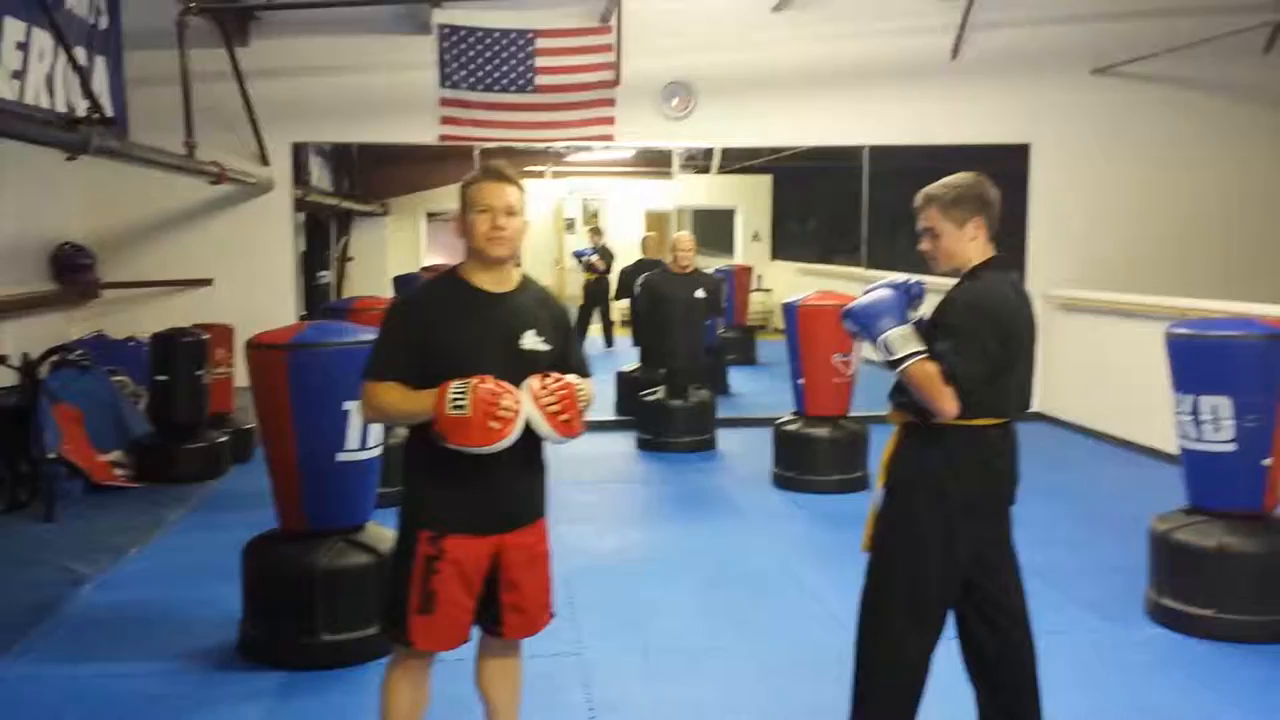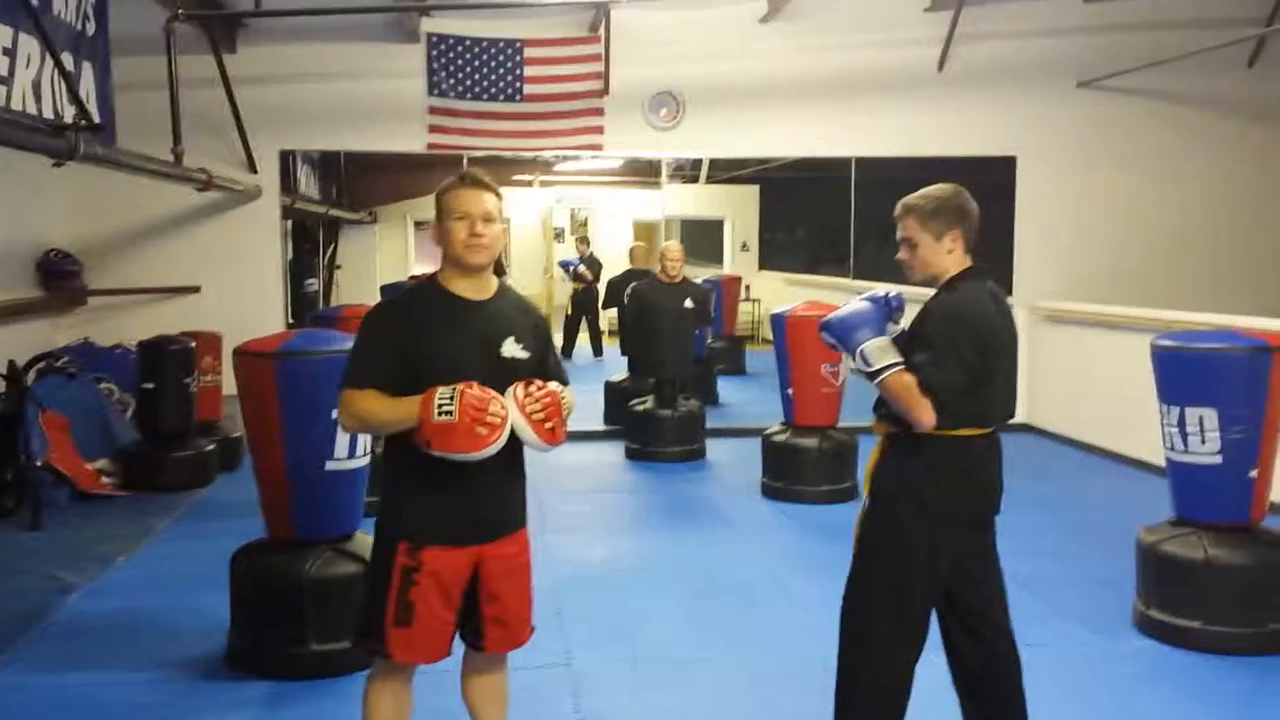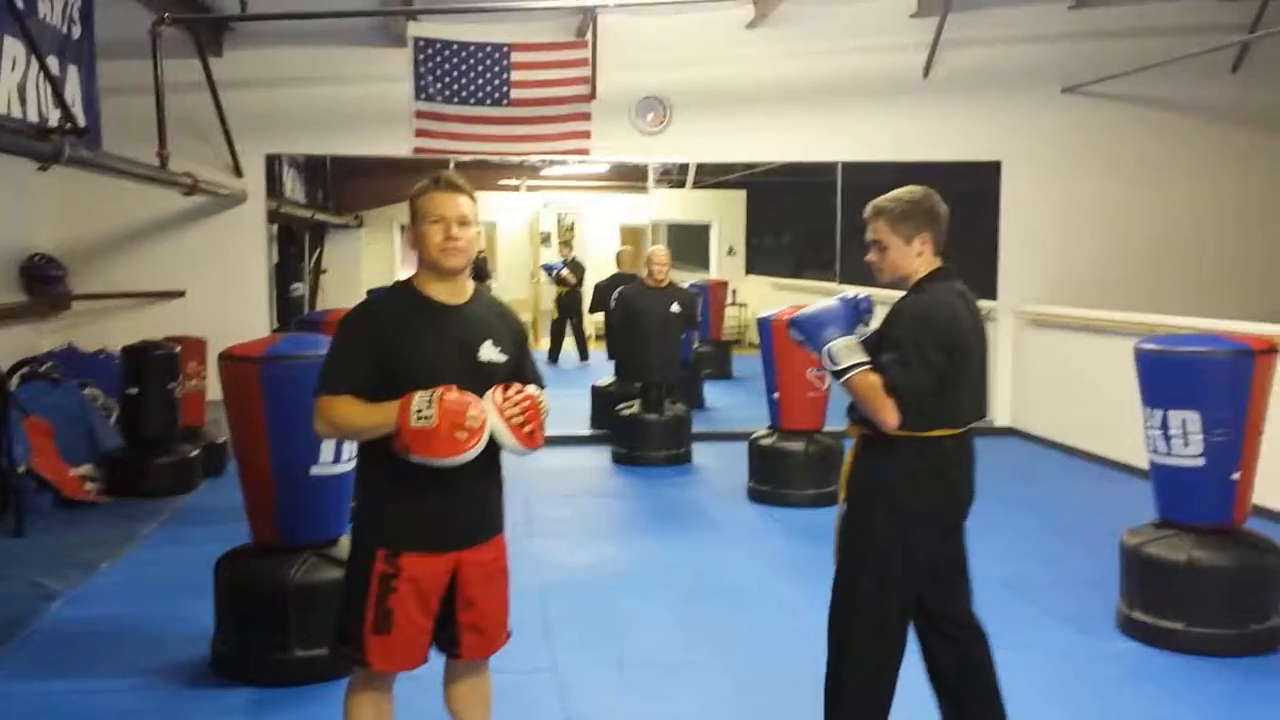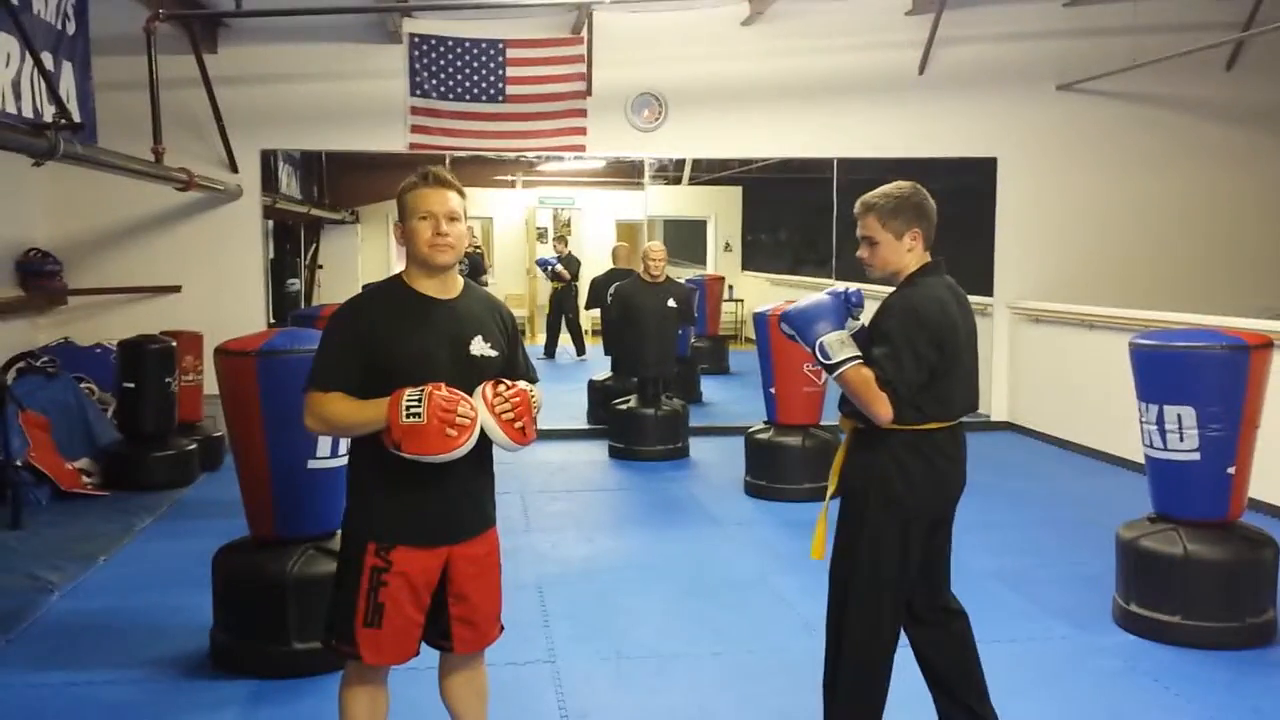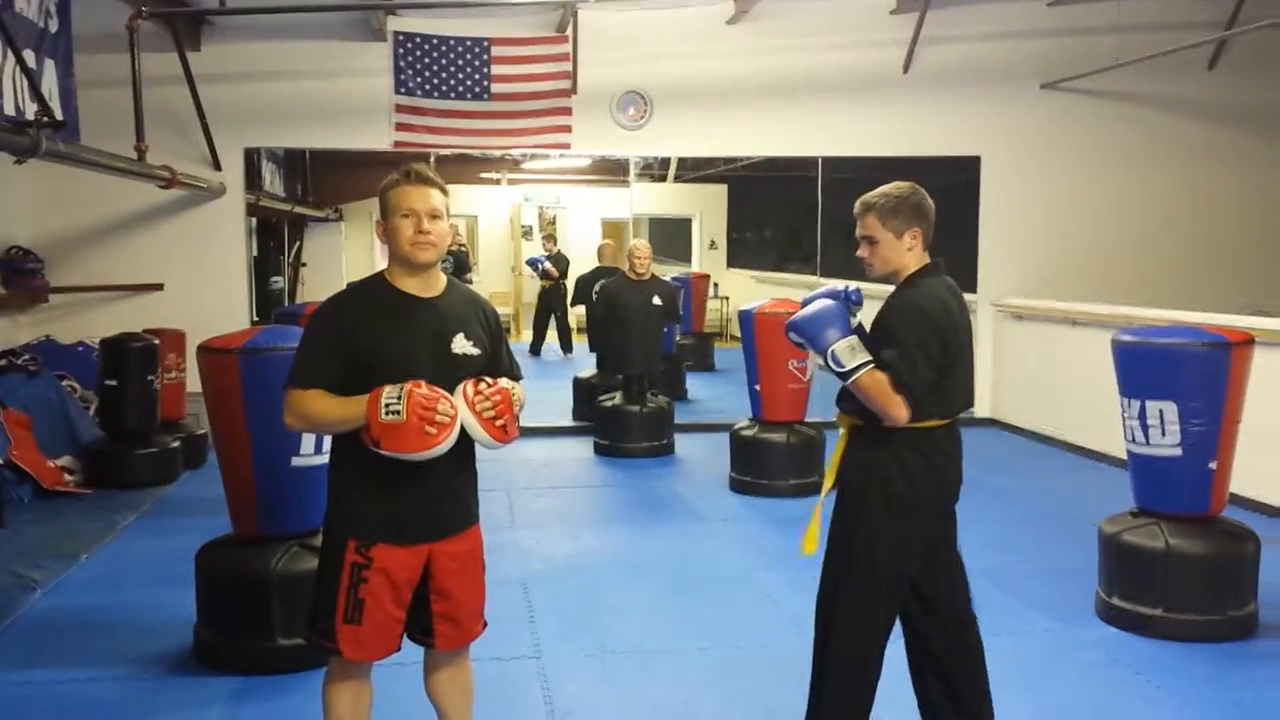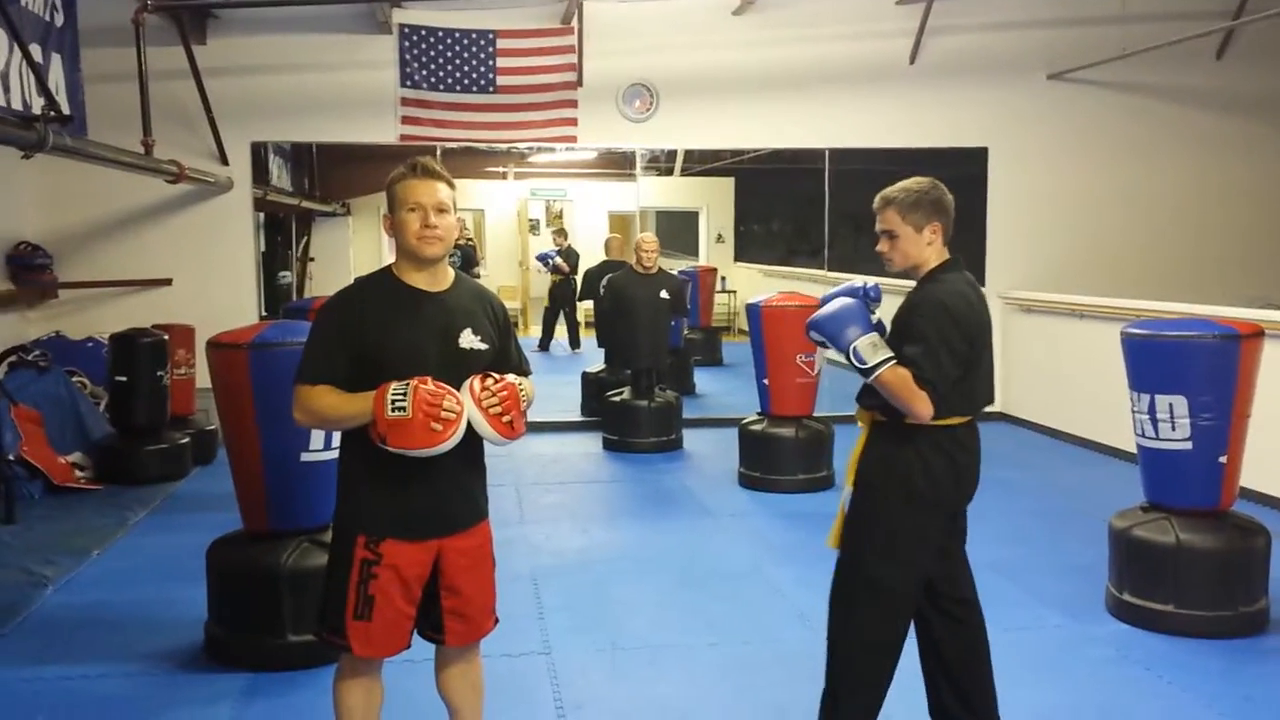
dt=0.2s
person 1, frame 1
left shoulder: (546, 307)
right shoulder: (421, 305)
left elbow: (578, 385)
right elbow: (375, 401)
left wrist: (573, 398)
right wrist: (442, 401)
left hip: (520, 508)
right hip: (442, 514)
left knee: (506, 635)
right knee: (416, 645)
person 1, frame 2
left shoulder: (524, 315)
right shoulder: (399, 312)
left elbow: (556, 394)
right elbow: (353, 410)
left wrist: (553, 407)
right wrist: (426, 407)
left hip: (501, 520)
right hip: (421, 524)
left knee: (492, 649)
right knee: (397, 658)
person 1, frame 3
left shoulder: (500, 318)
right shoulder: (375, 317)
left elbow: (531, 398)
right elbow: (328, 417)
left wrist: (529, 412)
right wrist: (404, 412)
left hip: (480, 525)
right hip: (397, 531)
left knee: (472, 654)
right knee: (377, 666)
person 1, frame 4
left shoulder: (492, 312)
right shoulder: (363, 314)
left elbow: (525, 392)
right elbow: (318, 412)
left wrist: (523, 404)
right wrist: (394, 408)
left hip: (472, 519)
right hip: (389, 525)
left knee: (467, 647)
right knee: (370, 659)
person 1, frame 5
left shoulder: (476, 310)
right shoulder: (345, 312)
left elbow: (509, 389)
right elbow: (298, 409)
left wrist: (508, 402)
right wrist: (374, 406)
left hip: (455, 516)
right hip: (370, 522)
left knee: (452, 644)
right knee: (353, 654)
person 1, frame 6
left shoulder: (484, 304)
right shoulder: (352, 306)
left elbow: (520, 383)
right elbow: (307, 405)
left wrist: (517, 396)
right wrist: (380, 402)
left hip: (464, 512)
right hip: (379, 519)
left knee: (462, 639)
right knee: (363, 651)
person 2, frame 1
left shoulder: (977, 300)
right shoulder: (1003, 288)
left elbow: (945, 399)
left wrist: (893, 335)
right wrist: (907, 320)
left hip: (946, 468)
right hip: (980, 463)
left knee: (898, 610)
right knee: (992, 605)
person 2, frame 2
left shoulder: (955, 311)
right shoulder: (984, 300)
left elbow: (923, 410)
left wrist: (871, 346)
right wrist: (890, 335)
left hip: (929, 480)
right hip: (966, 473)
left knee: (879, 619)
right knee: (978, 615)
person 2, frame 3
left shoulder: (922, 313)
right shoulder: (955, 300)
left elbow: (888, 411)
left wrist: (839, 346)
right wrist: (862, 337)
left hip: (903, 481)
right hip: (939, 472)
left knee: (867, 620)
right knee: (946, 611)
person 2, frame 4
left shoulder: (912, 307)
right shoulder: (943, 294)
left elbow: (881, 405)
left wrist: (829, 339)
right wrist: (849, 328)
left hip: (895, 473)
right hip: (929, 465)
left knee: (862, 612)
right knee: (929, 601)
person 2, frame 5
left shoulder: (916, 306)
right shoulder: (936, 293)
left elbow: (895, 406)
left wrist: (838, 346)
right wrist: (848, 328)
left hip: (894, 472)
right hip: (924, 466)
left knee: (853, 608)
right knee: (936, 602)
person 2, frame 6
left shoulder: (939, 302)
right shoulder: (954, 290)
left elbow: (919, 401)
left wrist: (860, 342)
right wrist: (863, 326)
left hip: (913, 468)
right hip: (937, 462)
left knee: (868, 604)
right knee: (944, 598)
